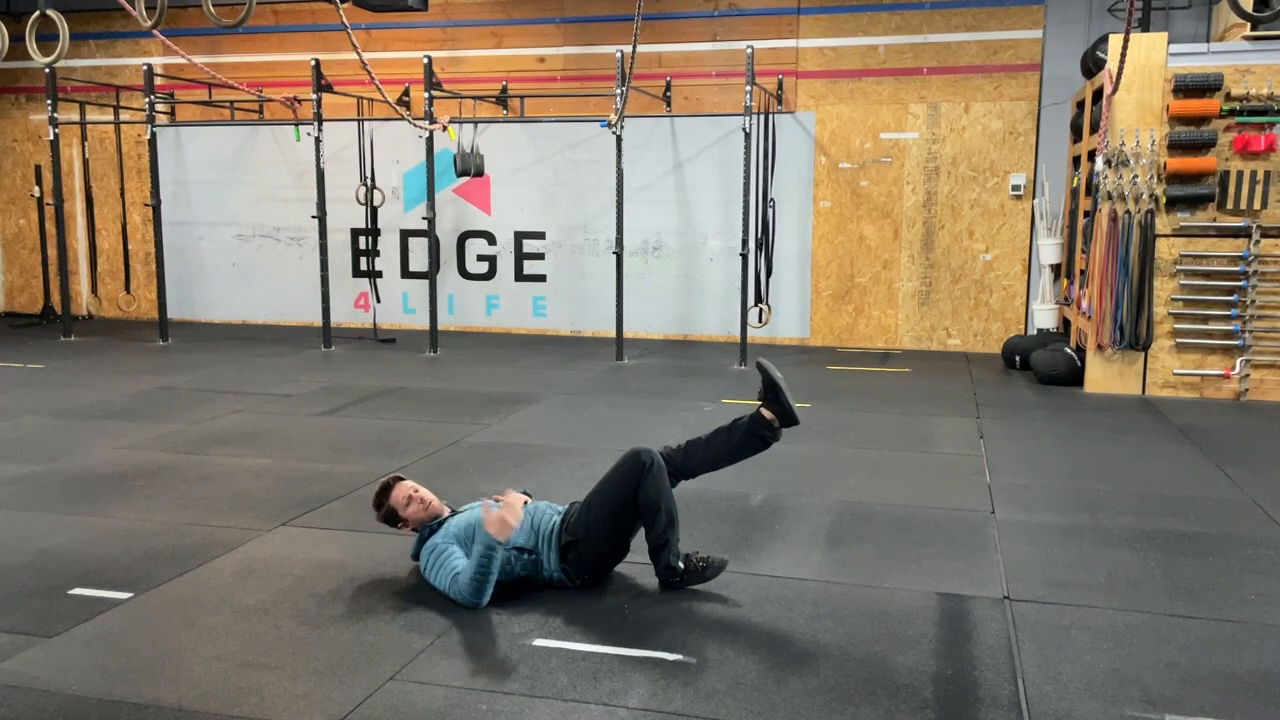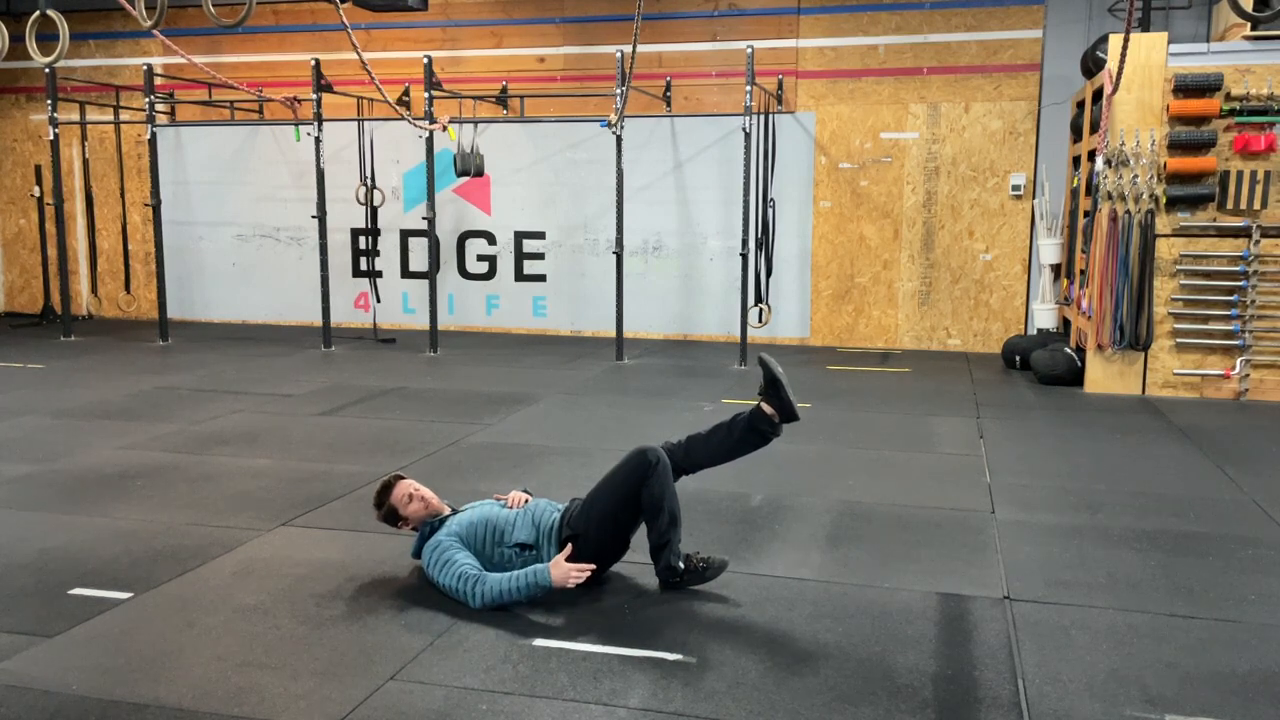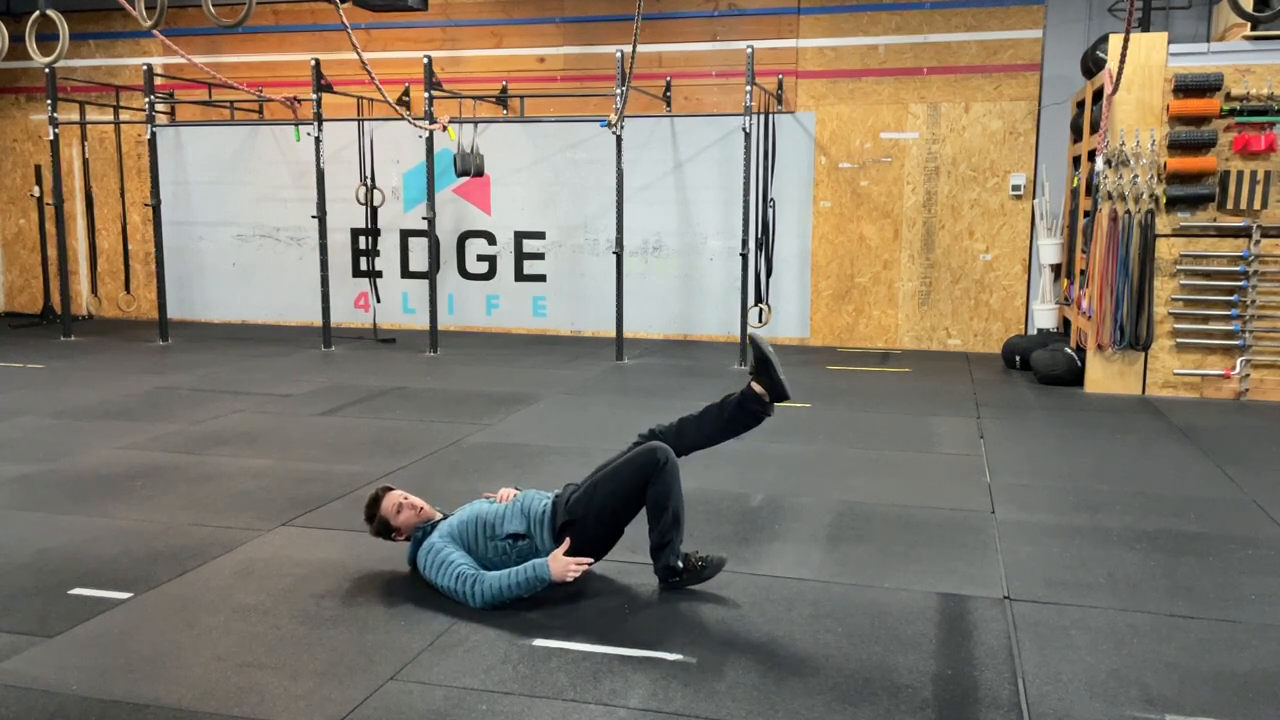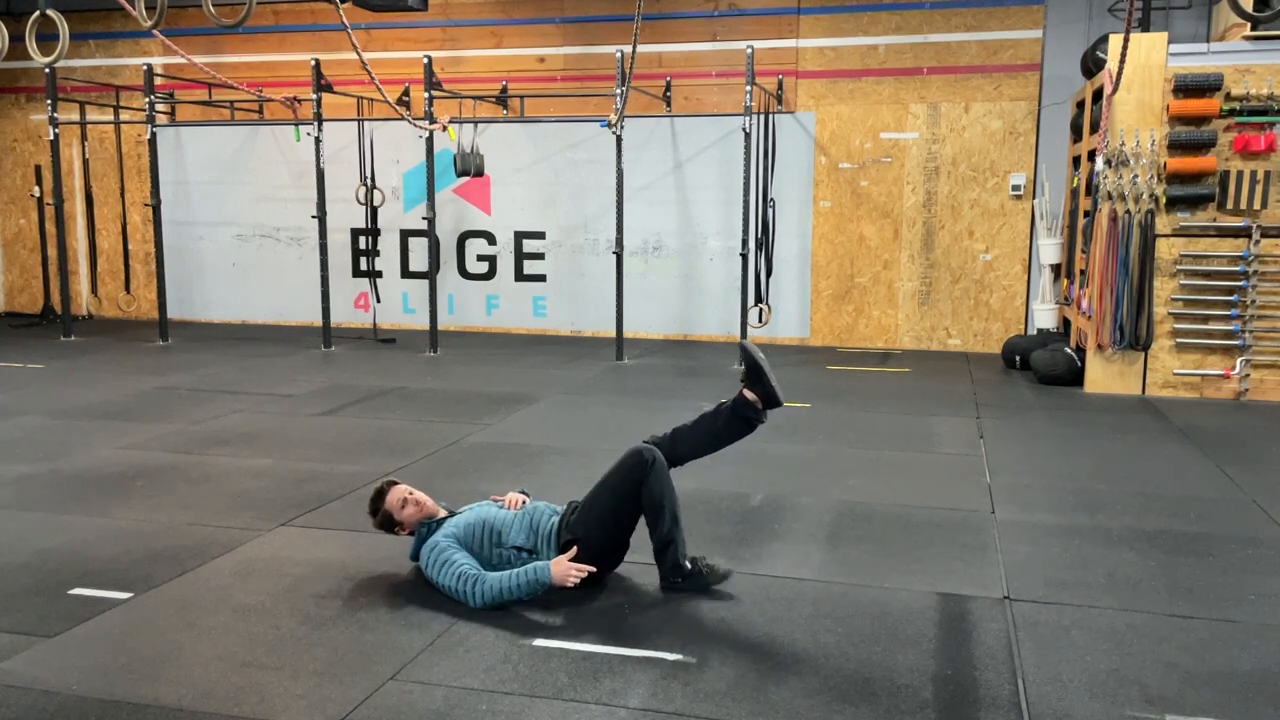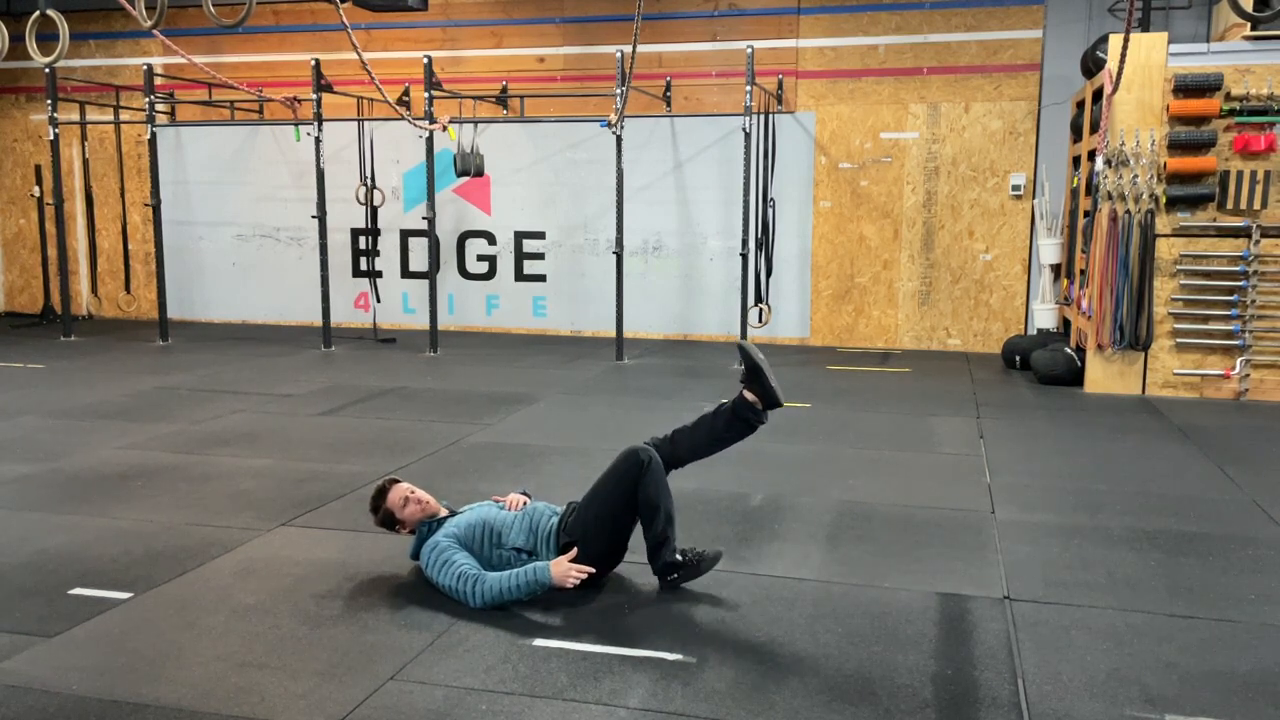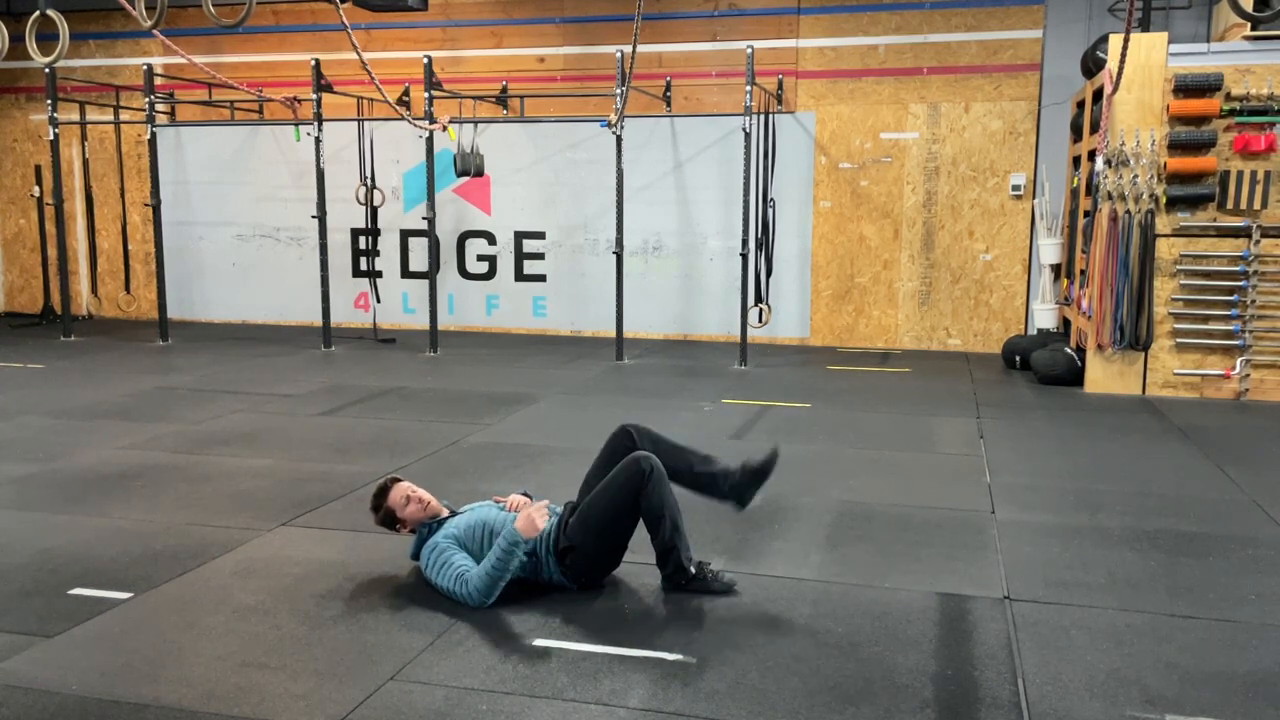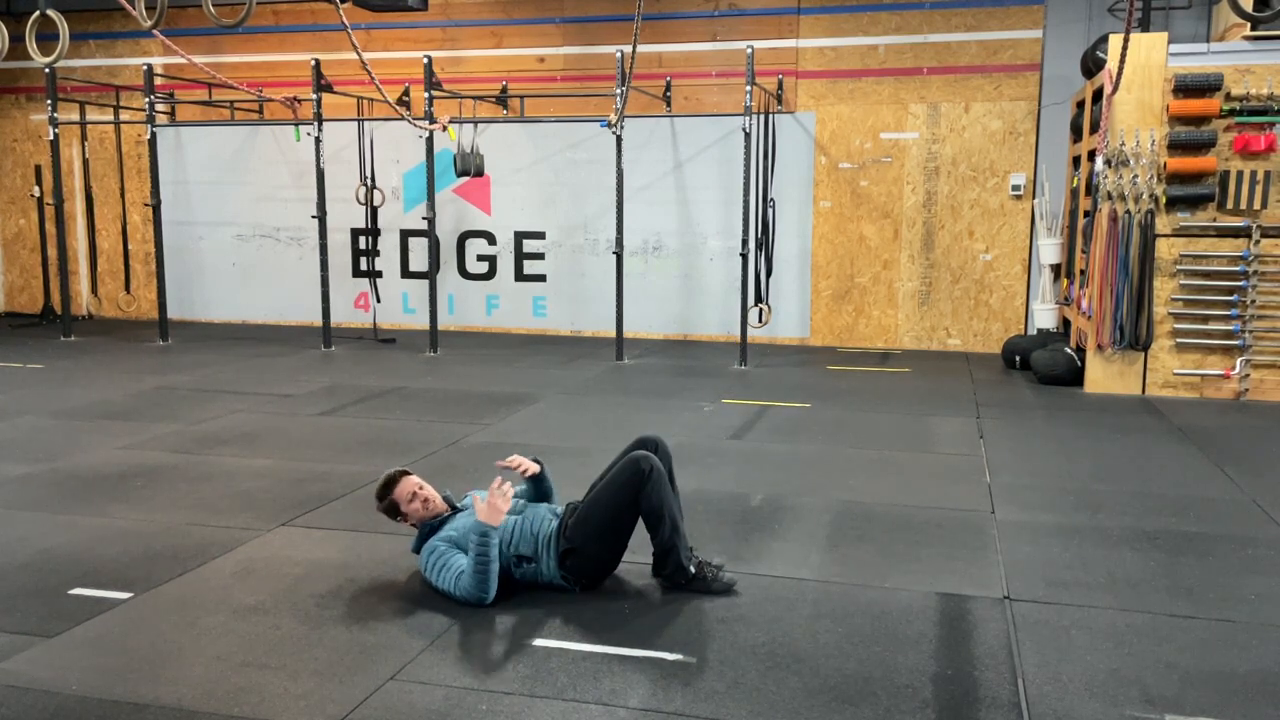
dt=0.7s
person 1, frame 1
left shoulder: (467, 511)
right shoulder: (436, 550)
right elbow: (473, 594)
left wrist: (519, 498)
right wrist: (493, 539)
left hip: (569, 524)
right hip: (577, 555)
left knee: (668, 461)
right knee: (642, 461)
left ankle: (768, 419)
right ankle: (673, 569)
person 1, frame 2
left shoulder: (467, 511)
right shoulder: (440, 549)
right elbow: (478, 590)
left wrist: (521, 494)
right wrist: (544, 575)
left hip: (571, 519)
right hip: (577, 547)
left knee: (669, 456)
right knee: (647, 460)
left ankle: (767, 414)
right ankle: (673, 568)
person 1, frame 3
left shoulder: (459, 518)
right shoulder: (433, 552)
right elbow: (476, 589)
left wrist: (510, 492)
right wrist: (543, 569)
left hip: (566, 507)
right hip: (570, 533)
left knee: (658, 441)
right knee: (657, 458)
left ankle: (758, 394)
right ankle: (671, 567)
person 1, frame 4
left shoulder: (465, 515)
right shoulder: (436, 549)
right elbow: (477, 589)
left wrist: (517, 496)
right wrist: (544, 573)
left hip: (570, 521)
right hip: (579, 550)
left knee: (655, 450)
right knee: (644, 460)
left ankle: (750, 402)
right ankle: (677, 569)
person 1, frame 5
left shoulder: (466, 514)
right shoulder: (437, 550)
right elbow: (478, 589)
left wrist: (518, 496)
right wrist: (545, 574)
left hip: (569, 522)
right hip: (576, 551)
left knee: (656, 452)
right knee: (639, 460)
left ankle: (750, 403)
right ankle: (669, 565)
person 1, frame 6
left shoulder: (464, 512)
right shoulder: (435, 551)
right elbow: (479, 591)
left wrist: (521, 498)
right wrist: (517, 534)
left hip: (567, 522)
right hip: (571, 558)
left knee: (629, 437)
right knee: (642, 467)
left ankle: (734, 483)
right ankle: (682, 574)
person 1, frame 7
left shoulder: (470, 500)
right shoulder: (435, 551)
left elbow: (543, 500)
right elbow: (479, 593)
left wrist: (534, 469)
right wrist: (486, 528)
left hip: (569, 523)
right hip: (574, 557)
left knee: (649, 447)
right knee: (642, 466)
left ankle: (677, 556)
right ankle: (681, 572)
